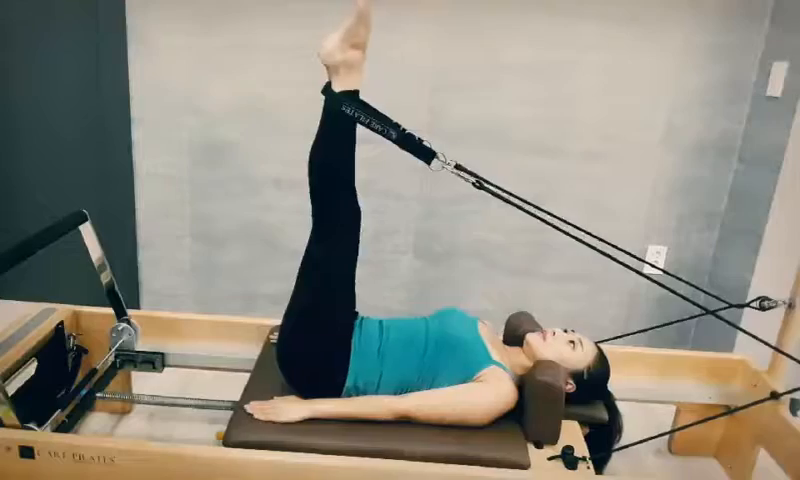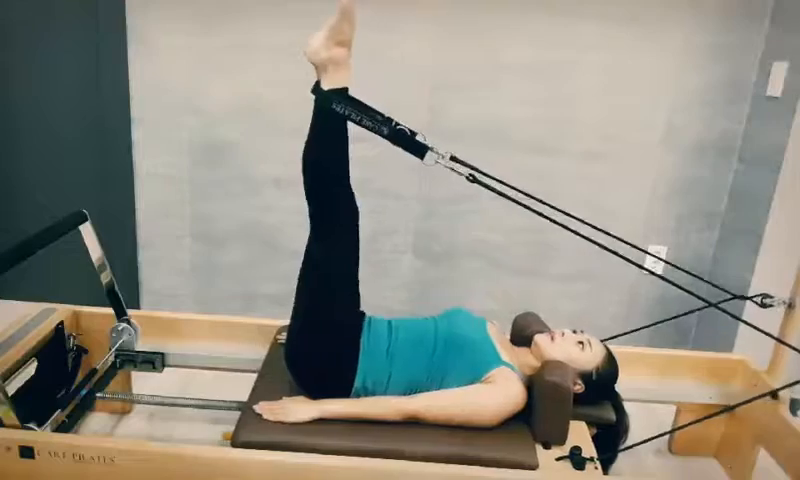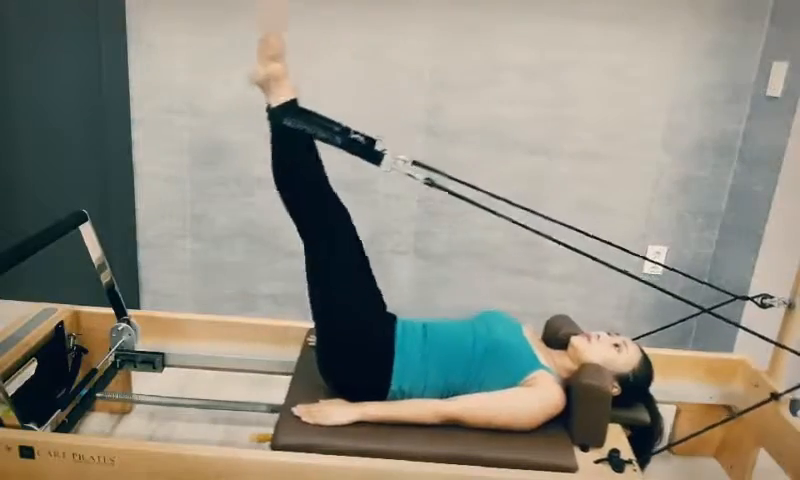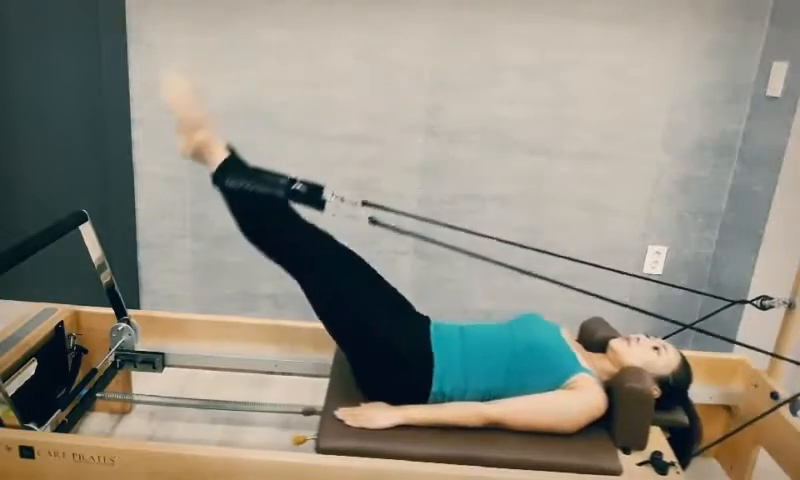
dt=0.4s
person 1, frame 1
left shoulder: (500, 392)
right shoulder: (489, 338)
left elbow: (401, 407)
left wrist: (308, 407)
left hip: (324, 365)
right hip: (345, 338)
left knee: (335, 225)
person 1, frame 2
left shoulder: (509, 394)
right shoulder: (497, 339)
left elbow: (409, 409)
left wrist: (317, 408)
left hip: (332, 367)
right hip: (353, 340)
left knee: (333, 222)
right knee: (336, 214)
person 1, frame 3
left shoulder: (548, 396)
right shoulder: (528, 340)
left elbow: (445, 411)
left wrist: (353, 411)
left hip: (368, 369)
right hip: (387, 339)
left knee: (327, 227)
right knee: (327, 219)
left ankle: (283, 95)
person 1, frame 4
left shoulder: (589, 400)
right shoulder: (563, 343)
left elbow: (489, 414)
left wrist: (398, 413)
left hip: (411, 376)
right hip: (419, 340)
left knee: (310, 255)
right knee: (317, 250)
left ankle: (215, 154)
right ankle: (216, 152)
